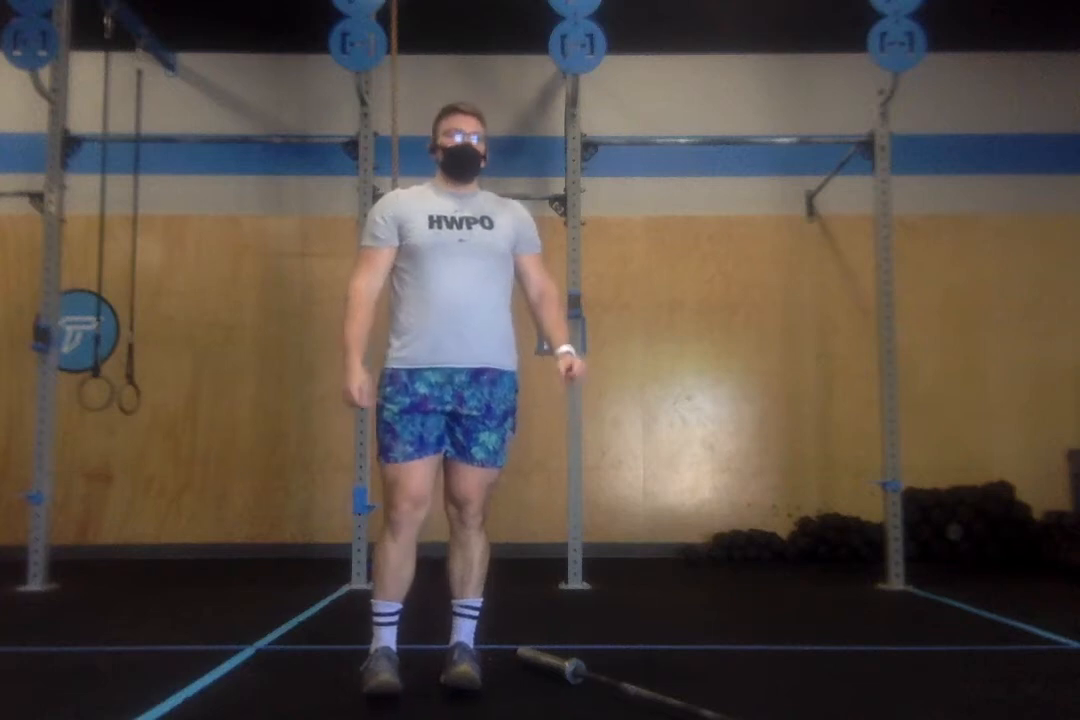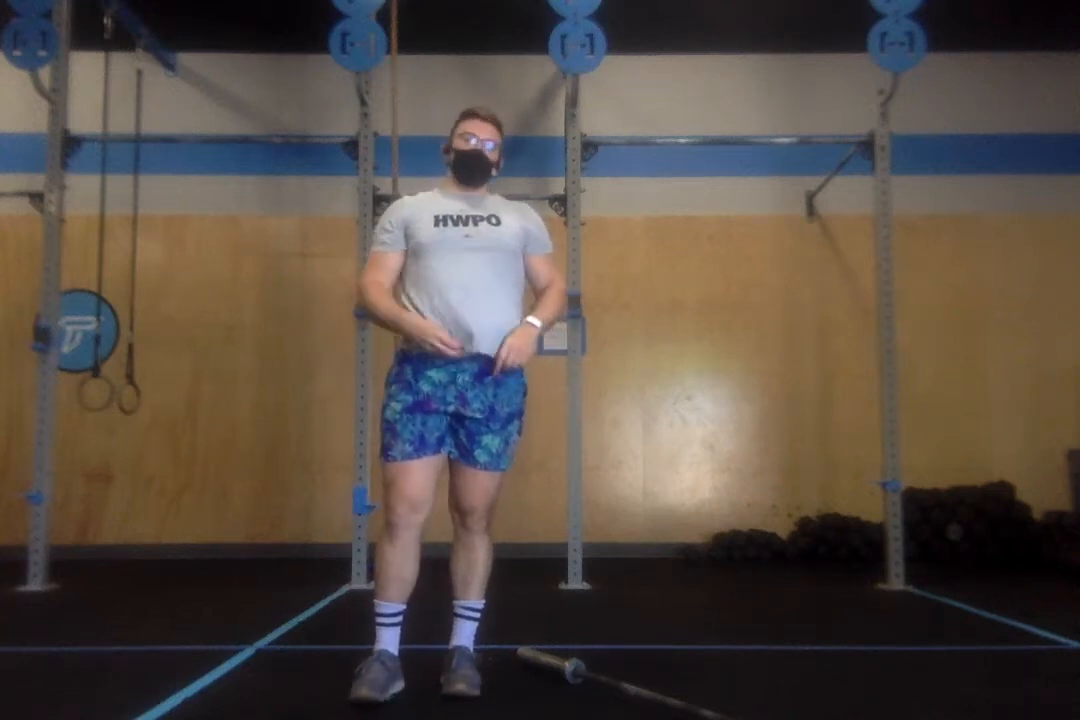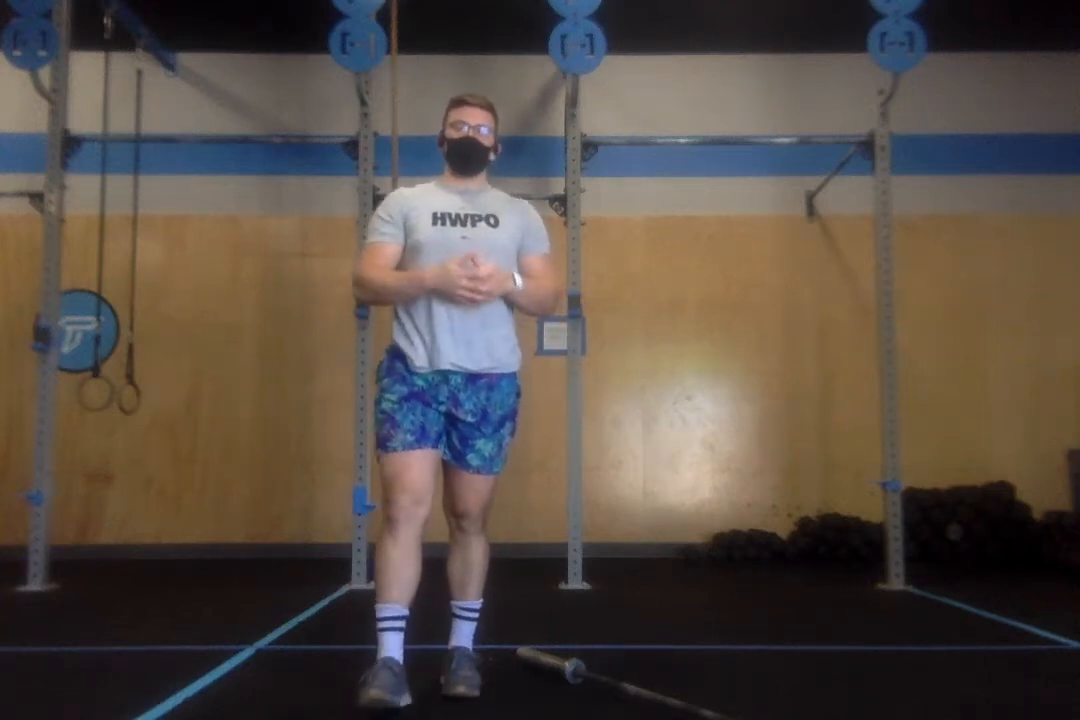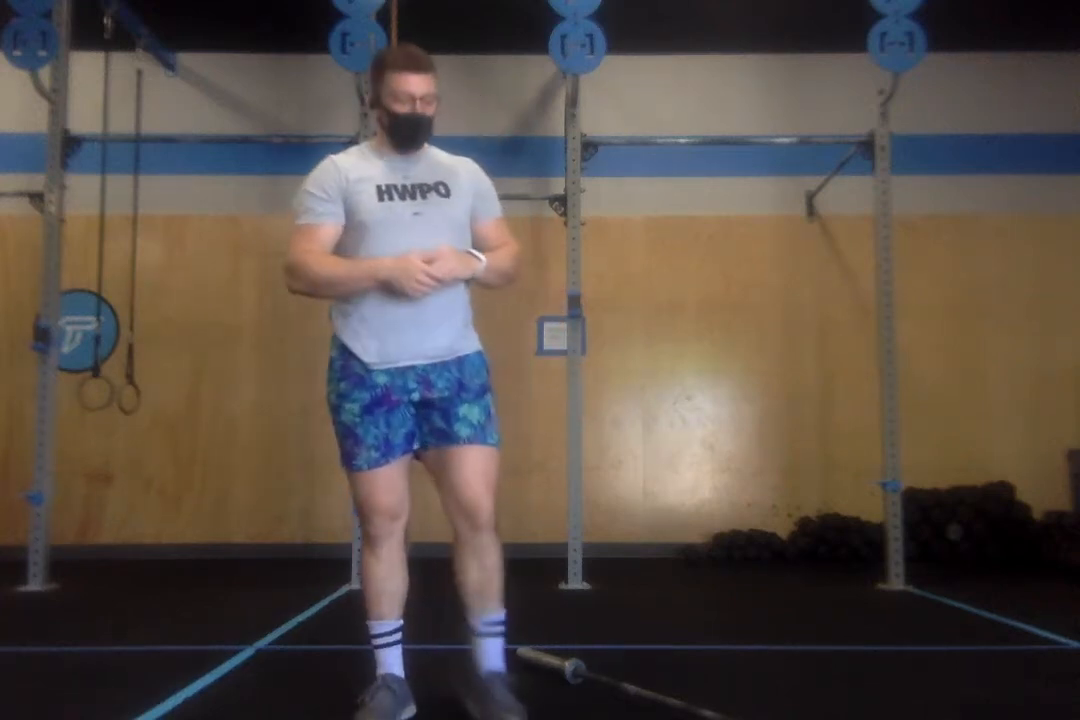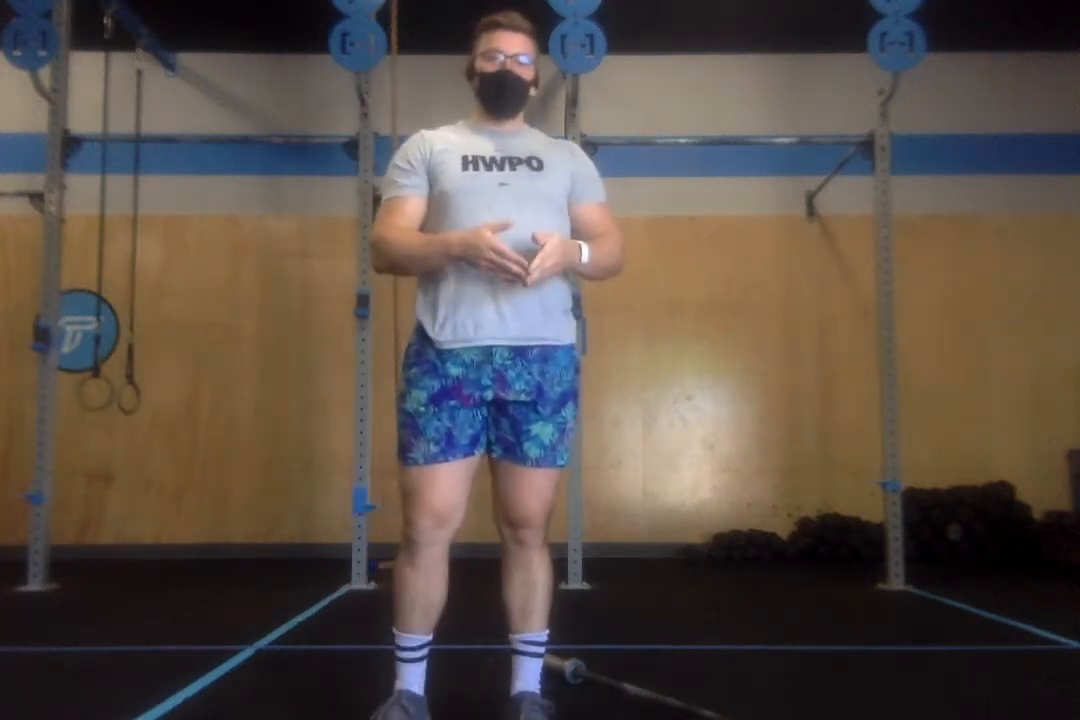
dt=1s
person 1, frame 1
left shoulder: (512, 215)
right shoulder: (397, 206)
left elbow: (541, 288)
right elbow: (364, 286)
left wrist: (563, 346)
right wrist: (354, 361)
left hip: (490, 380)
right hip: (412, 377)
left knee: (469, 513)
right knee: (404, 510)
left ankle: (462, 644)
right ankle: (382, 648)
person 1, frame 2
left shoulder: (522, 217)
right shoulder: (406, 211)
left elbow: (552, 285)
right elbow: (372, 287)
left wrist: (530, 326)
right wrist: (412, 325)
left hip: (495, 379)
right hip: (420, 373)
left knee: (474, 516)
right knee: (404, 511)
left ankle: (462, 648)
right ankle: (385, 653)
person 1, frame 3
left shoulder: (520, 214)
right shoulder: (403, 203)
left elbow: (548, 297)
right elbow: (365, 283)
left wrist: (506, 282)
right wrist: (433, 276)
left hip: (489, 382)
right hip: (411, 374)
left knee: (469, 518)
right knee: (405, 507)
left ankle: (461, 648)
right ankle: (389, 660)
person 1, frame 4
left shoulder: (466, 174)
right shoulder: (337, 174)
left elbow: (509, 259)
right elbow: (300, 271)
left wrist: (471, 262)
right wrist: (386, 269)
left hip: (457, 366)
right hip: (368, 373)
left knee: (477, 514)
right knee: (382, 523)
person 1, frame 5
left shoulder: (567, 157)
right shoulder: (426, 148)
left elbow: (612, 250)
right elbow: (385, 248)
left wrist: (572, 251)
right wrist: (459, 244)
left hip: (543, 360)
right hip: (445, 359)
left knee: (526, 529)
right knee: (428, 526)
